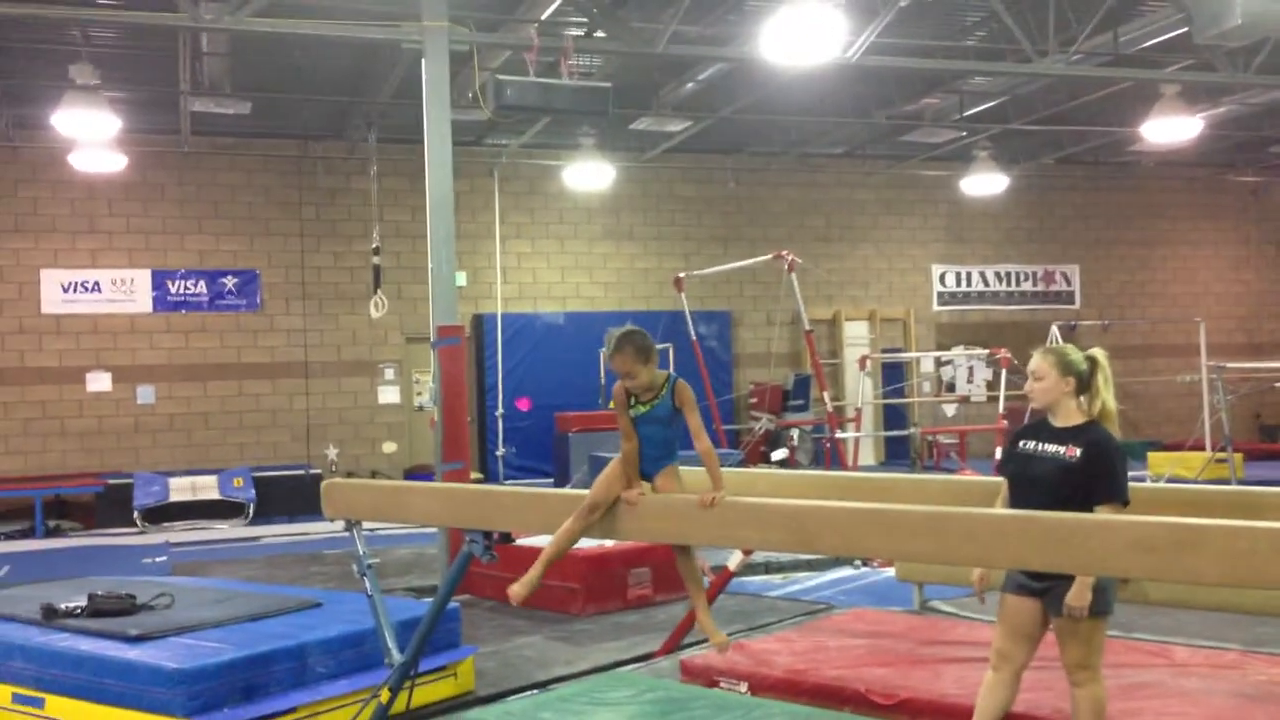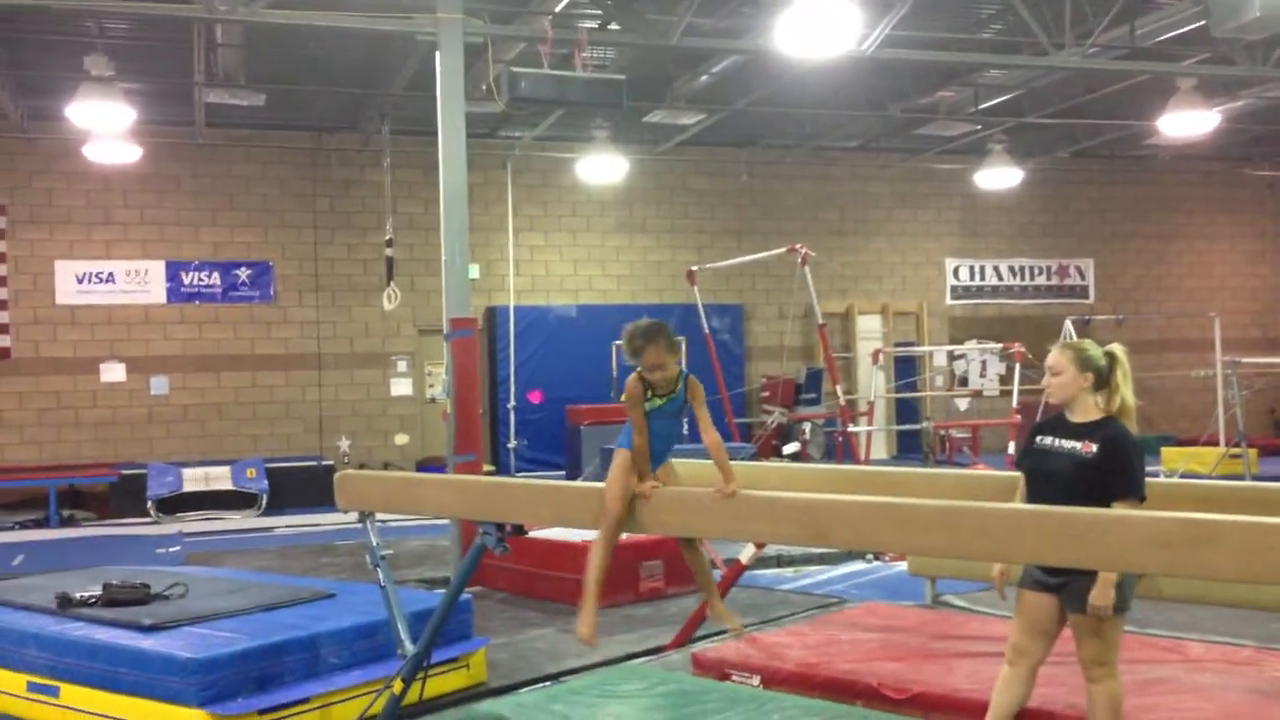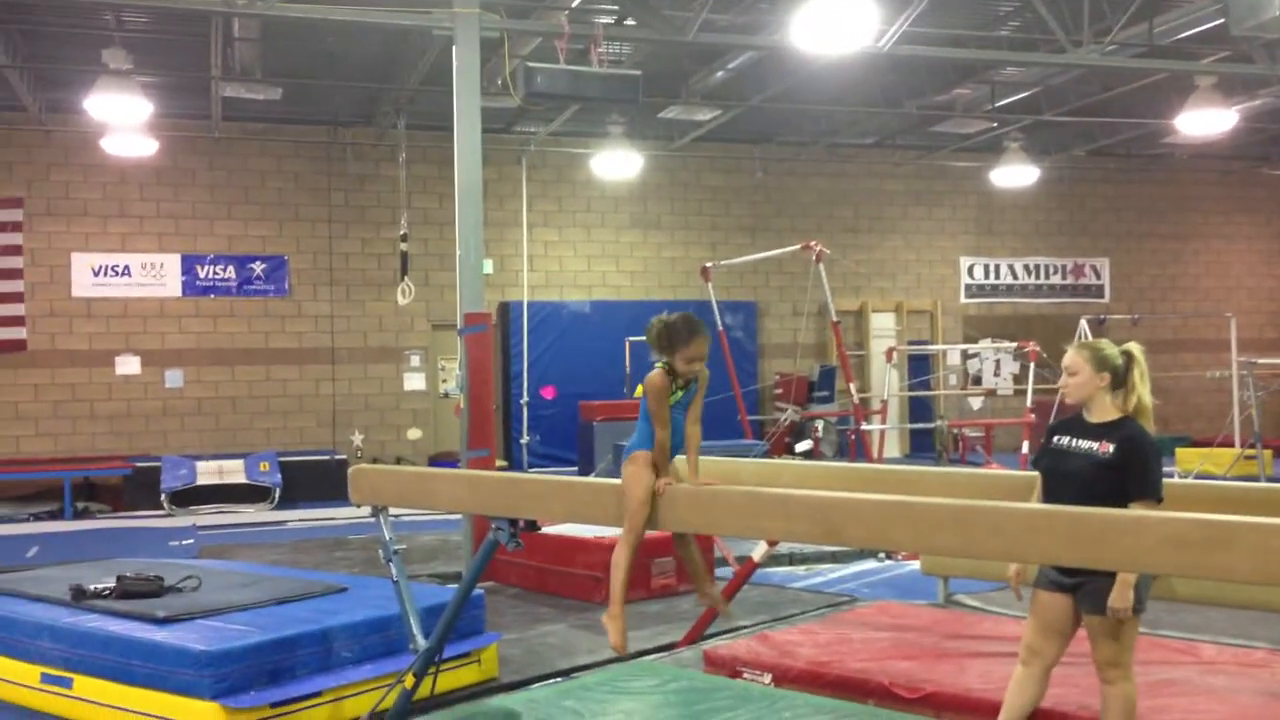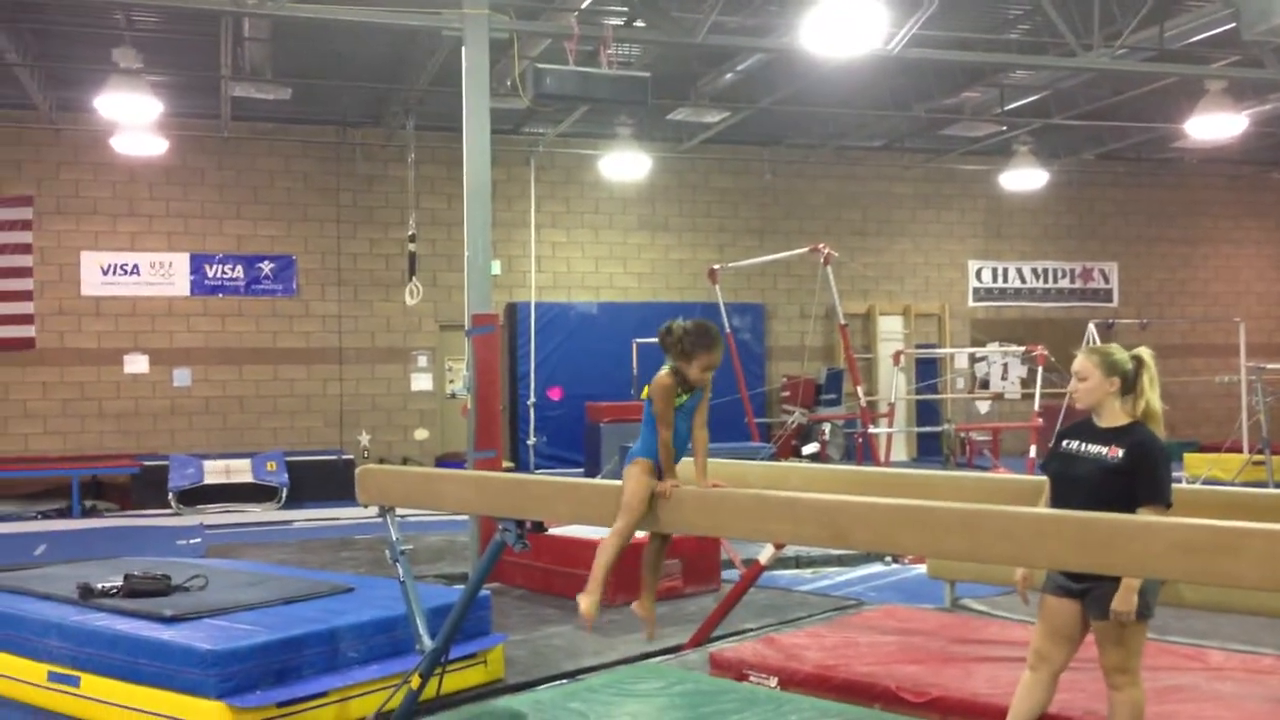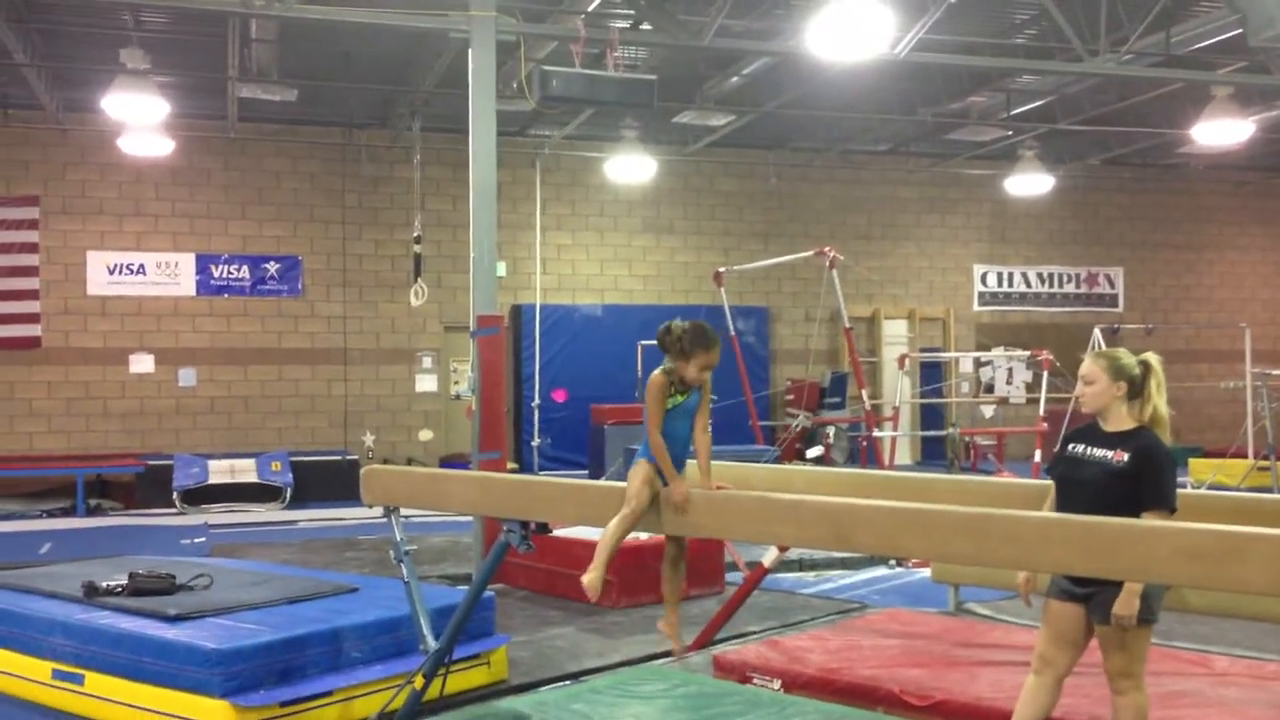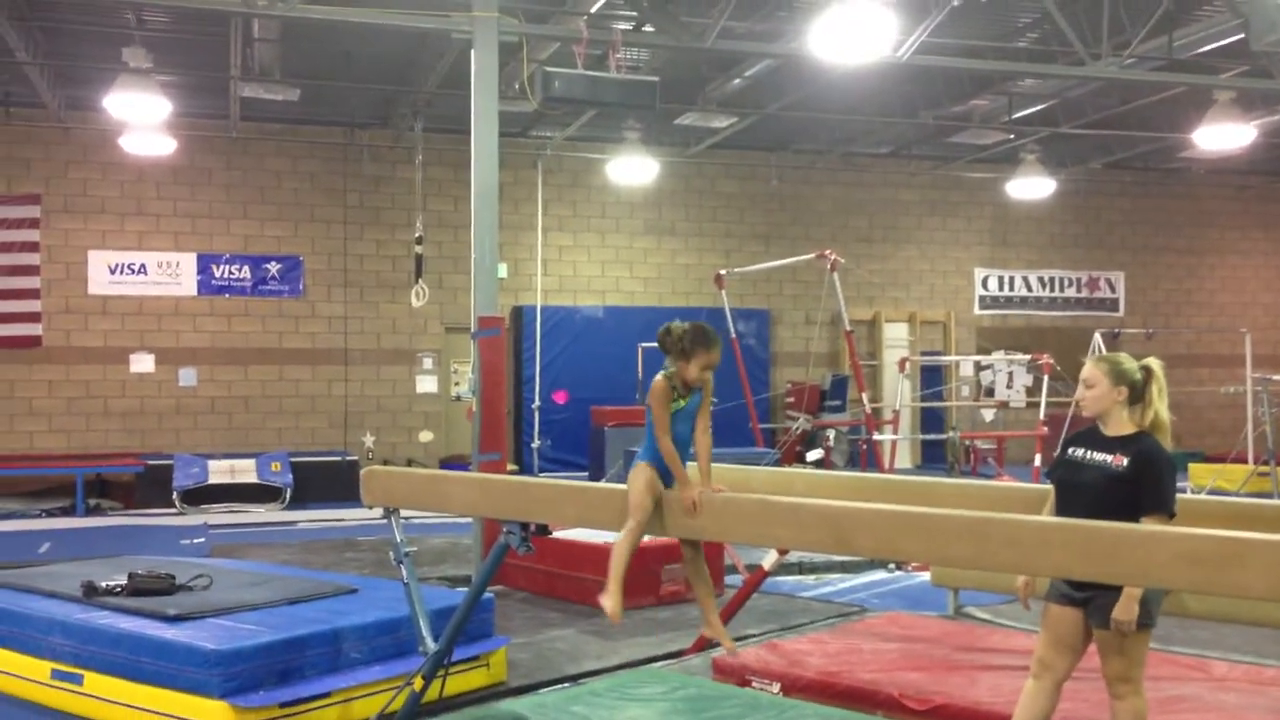
dt=0.2s
person 1, frame 1
left shoulder: (1099, 444)
right shoulder: (1024, 436)
right elbow: (1006, 502)
left wrist: (1084, 582)
left hip: (1076, 575)
right hip: (1026, 570)
left knee: (1081, 672)
right knee: (1003, 660)
person 1, frame 2
left shoulder: (1117, 440)
right shoulder: (1043, 430)
right elbow: (1024, 497)
left wrist: (1108, 581)
left hip: (1093, 571)
right hip: (1043, 565)
left knee: (1098, 668)
right knee: (1019, 655)
person 1, frame 3
left shoulder: (1134, 440)
right shoulder: (1060, 431)
right elbow: (1041, 497)
left wrist: (1126, 582)
left hip: (1108, 572)
right hip: (1058, 565)
left knee: (1113, 670)
right knee: (1032, 656)
person 1, frame 4
left shoulder: (1144, 445)
right shoulder: (1070, 435)
right elbow: (1049, 501)
left wrist: (1131, 587)
left hip: (1116, 577)
right hip: (1066, 570)
left knee: (1120, 675)
right knee: (1040, 661)
person 1, frame 5
left shoulder: (1149, 450)
right shoulder: (1076, 439)
right elbow: (1053, 505)
left wrist: (1132, 590)
left hip: (1120, 581)
right hip: (1070, 575)
left knee: (1124, 680)
right knee: (1045, 666)
person 1, frame 6
left shoulder: (1149, 455)
right shoulder: (1076, 443)
right elbow: (1053, 509)
left wrist: (1132, 595)
left hip: (1119, 586)
right hip: (1069, 579)
left knee: (1123, 684)
right knee: (1044, 670)
person 2, frame 1
left shoulder: (678, 388)
right shoulder: (621, 392)
left elbow: (701, 440)
right elbow: (629, 442)
left wrist: (718, 487)
right wrist: (631, 485)
left hip: (663, 464)
right hip: (632, 460)
right knee: (591, 507)
left ankle: (703, 615)
right ankle: (534, 573)
person 2, frame 2
left shoulder: (689, 383)
right shoulder: (635, 385)
left elbow: (709, 433)
right elbow: (640, 436)
left wrist: (728, 479)
right wrist: (643, 479)
left hip: (658, 458)
right hip: (630, 454)
right knee: (611, 524)
left ankle: (715, 602)
right ankle: (589, 606)
person 2, frame 3
left shoulder: (700, 375)
right shoulder: (658, 378)
left elbow: (693, 425)
right elbow: (662, 432)
left wrist: (694, 476)
right wrist: (663, 474)
left hip: (663, 457)
right hip: (643, 454)
right knee: (633, 529)
left ankle: (705, 588)
right ankle: (614, 611)
person 2, frame 4
left shoulder: (703, 382)
right shoulder: (664, 381)
left elbow: (699, 429)
right elbow: (664, 433)
left wrist: (701, 478)
right wrist: (667, 476)
left hip: (666, 466)
right hip: (644, 461)
left knee: (661, 535)
right knee: (628, 521)
left ankle: (646, 602)
right ankle: (591, 593)
person 2, frame 5
left shoulder: (703, 384)
right shoulder: (659, 380)
left elbow: (701, 431)
right elbow: (654, 434)
left wrist: (706, 480)
right wrist: (673, 480)
left hip: (675, 470)
right hip: (649, 463)
left knee: (676, 546)
right knee: (634, 507)
left ankle: (671, 619)
right ankle: (595, 570)
person 2, frame 6
left shoulder: (704, 384)
right shoulder: (661, 384)
left elbow: (702, 432)
right elbow: (663, 440)
left wrist: (705, 482)
right wrist: (684, 485)
left hip: (678, 471)
right hip: (649, 465)
left knee: (692, 548)
right knee: (639, 518)
left ankle: (712, 622)
right ankle: (612, 591)
